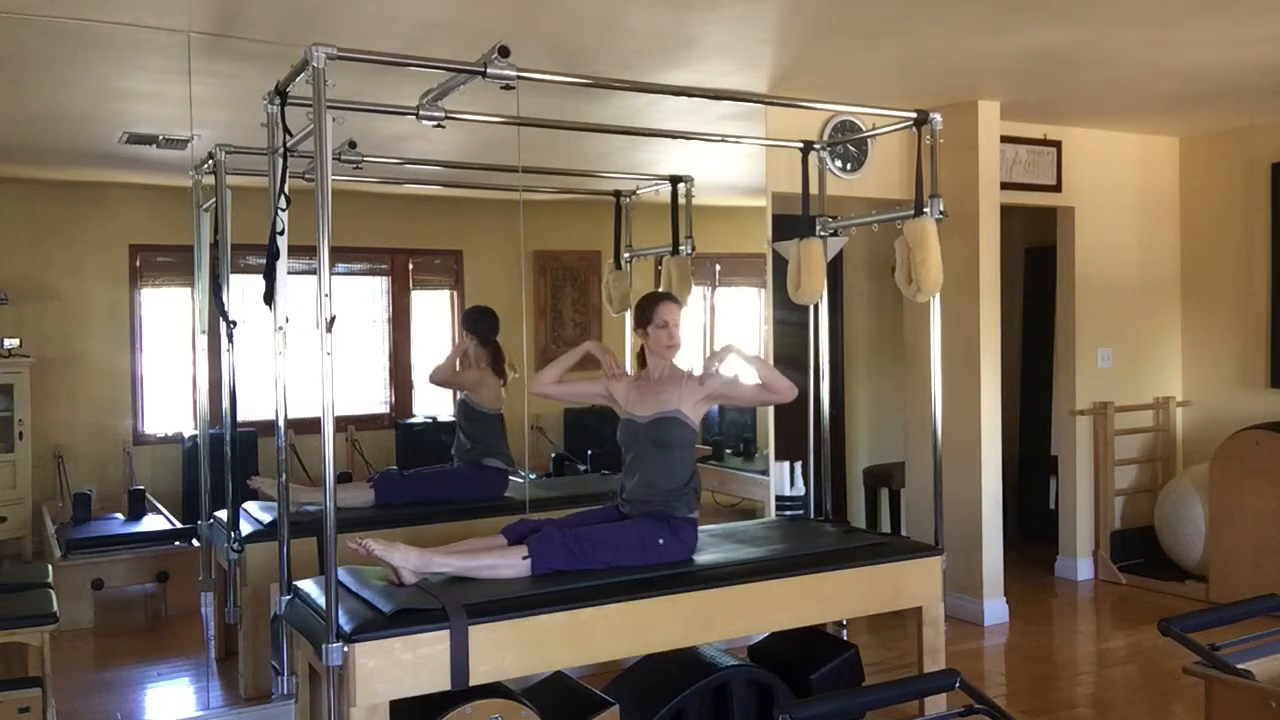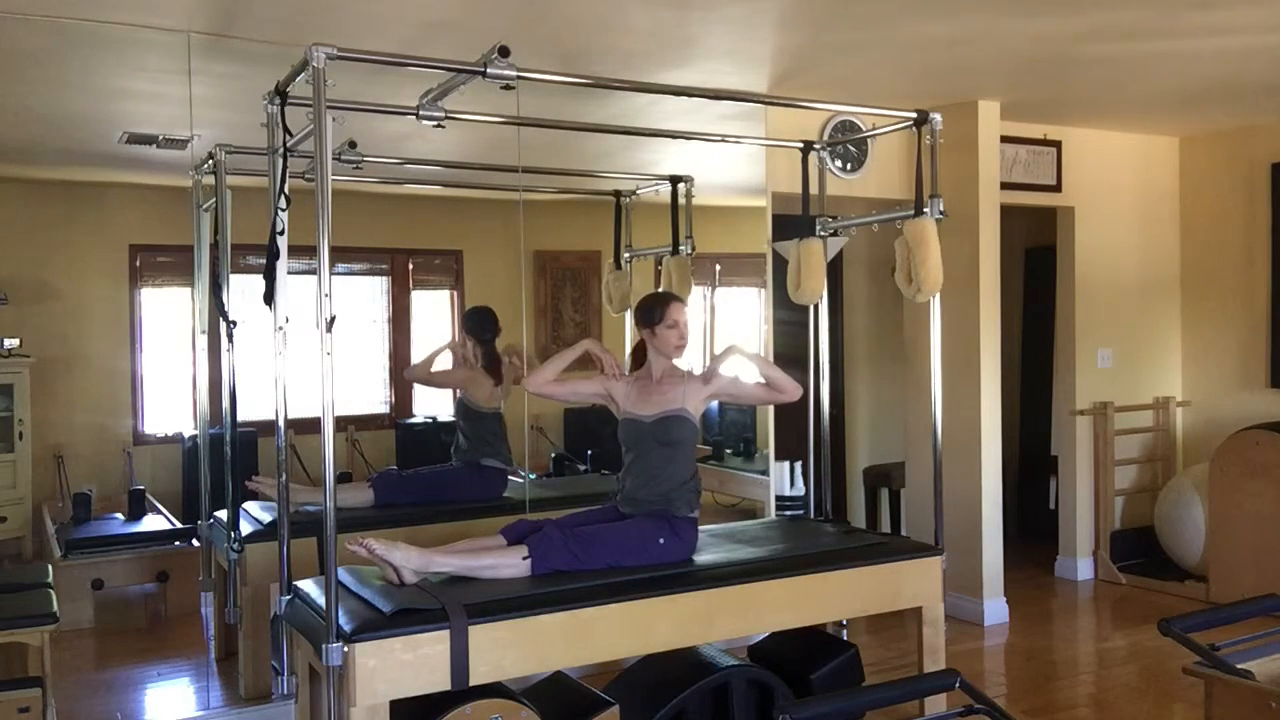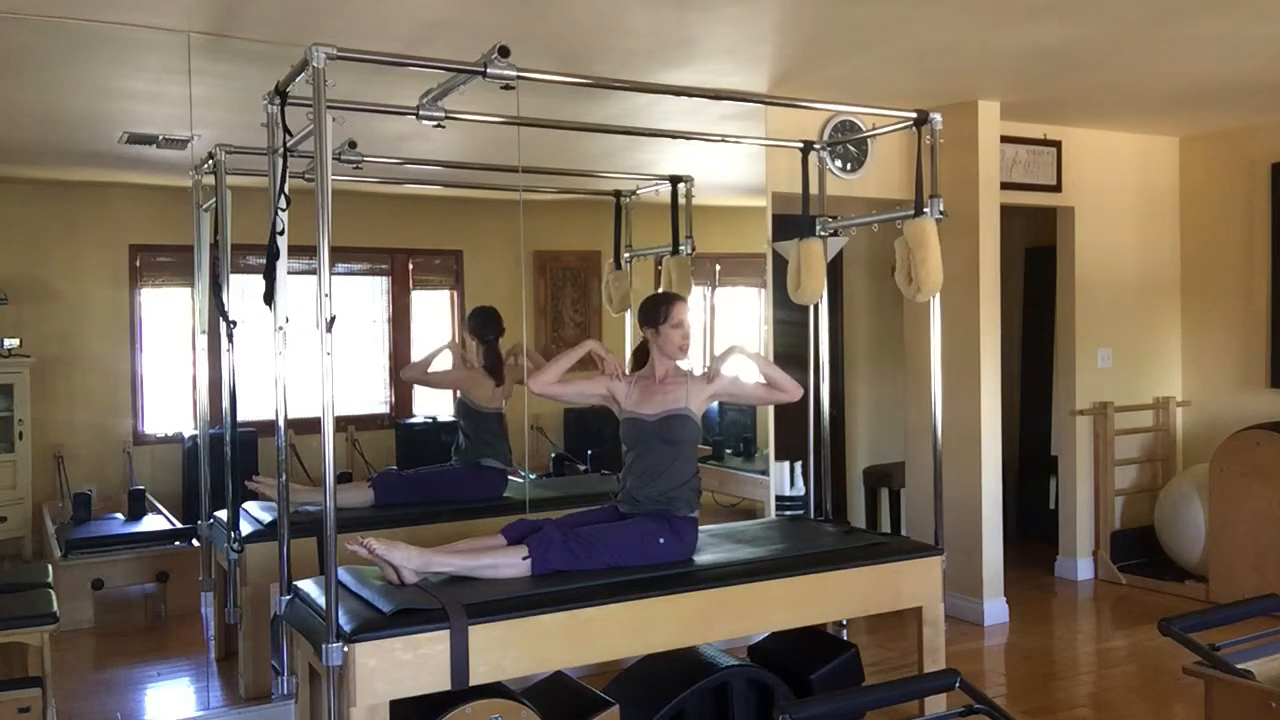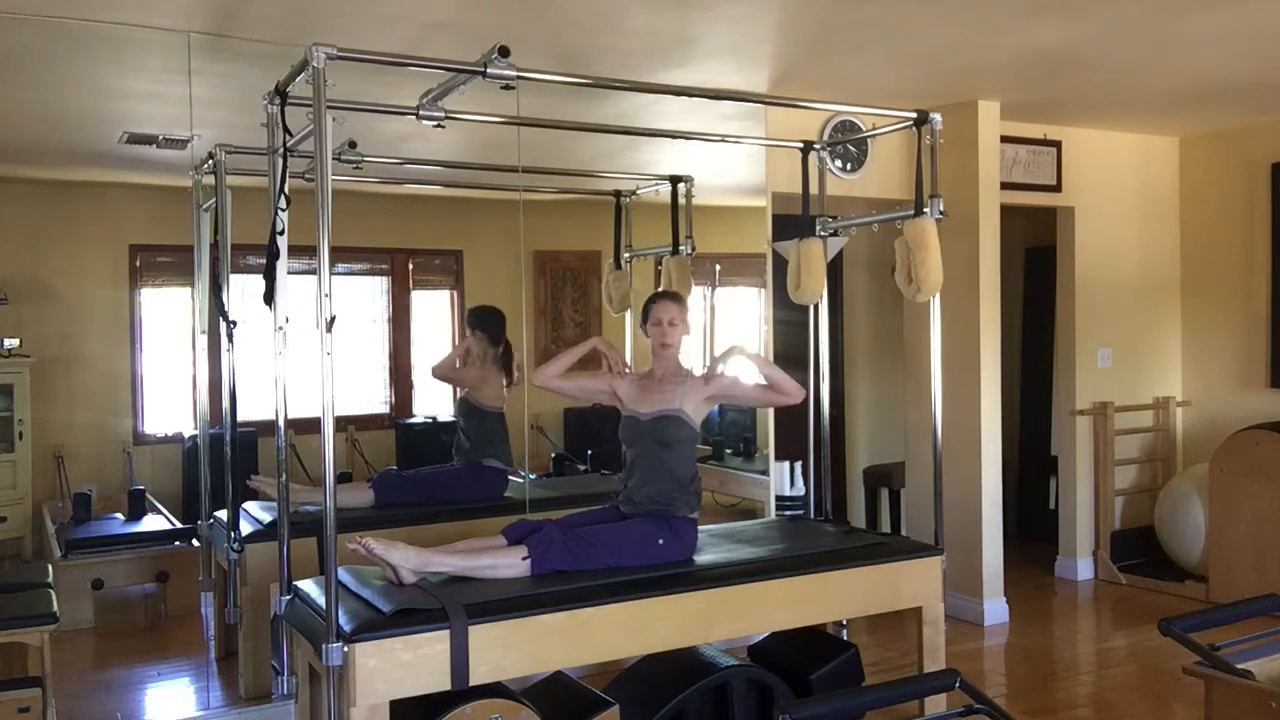
dt=0.4s
person 1, frame 1
left shoulder: (699, 386)
right shoulder: (621, 388)
left elbow: (786, 392)
right elbow: (542, 385)
left wrist: (736, 352)
right wrist: (587, 349)
left hip: (671, 528)
right hip: (627, 513)
left knee: (556, 547)
right knee: (530, 530)
left ankle: (423, 562)
right ankle: (420, 561)
person 1, frame 2
left shoulder: (700, 386)
right shoulder: (618, 387)
left elbow: (790, 392)
right elbow: (536, 384)
left wrist: (740, 353)
right wrist: (586, 346)
left hip: (671, 527)
right hip: (625, 513)
left knee: (556, 547)
right knee: (530, 530)
left ankle: (423, 561)
right ankle: (418, 563)
person 1, frame 3
left shoulder: (702, 385)
right shoulder: (619, 387)
left elbow: (791, 392)
right elbow: (539, 385)
left wrist: (743, 353)
right wrist: (590, 347)
left hip: (671, 526)
right hip: (625, 512)
left knee: (556, 547)
right knee: (532, 529)
left ankle: (422, 561)
right ankle: (419, 563)
person 1, frame 4
left shoulder: (702, 387)
right shoulder: (624, 385)
left elbow: (793, 395)
right elbow: (543, 378)
left wrist: (743, 353)
right wrist: (593, 345)
left hip: (671, 527)
right hip: (626, 513)
left knee: (556, 547)
right knee: (529, 531)
left ankle: (421, 562)
right ankle: (418, 561)
person 2, frame 1
left shoulder: (481, 376)
right shoulder: (494, 371)
left elbow: (437, 377)
left wrist: (459, 349)
left hip: (484, 475)
right hip: (476, 469)
left knee: (399, 486)
right knee: (394, 479)
left ankle: (297, 495)
right ankle: (301, 492)
person 2, frame 2
left shoulder: (471, 375)
right shoulder: (504, 372)
left elbow: (413, 373)
left wrist: (447, 348)
right wrist: (512, 352)
left hip: (483, 476)
right hip: (482, 471)
left knee: (397, 486)
right knee: (394, 480)
left ankle: (297, 496)
right ankle: (301, 492)
person 2, frame 3
left shoulder: (470, 377)
right shoulder: (508, 373)
left elbow: (409, 374)
left wrist: (444, 349)
right wrist: (521, 351)
left hip: (483, 476)
right hip: (484, 471)
left knee: (396, 487)
right knee: (394, 480)
left ankle: (297, 496)
right ankle: (302, 492)
person 2, frame 4
left shoulder: (483, 374)
right shoulder: (498, 371)
left elbow: (439, 371)
left wrist: (462, 348)
left hip: (484, 476)
right hip: (480, 470)
left knee: (398, 487)
right knee: (395, 480)
left ankle: (296, 496)
right ankle: (302, 492)
